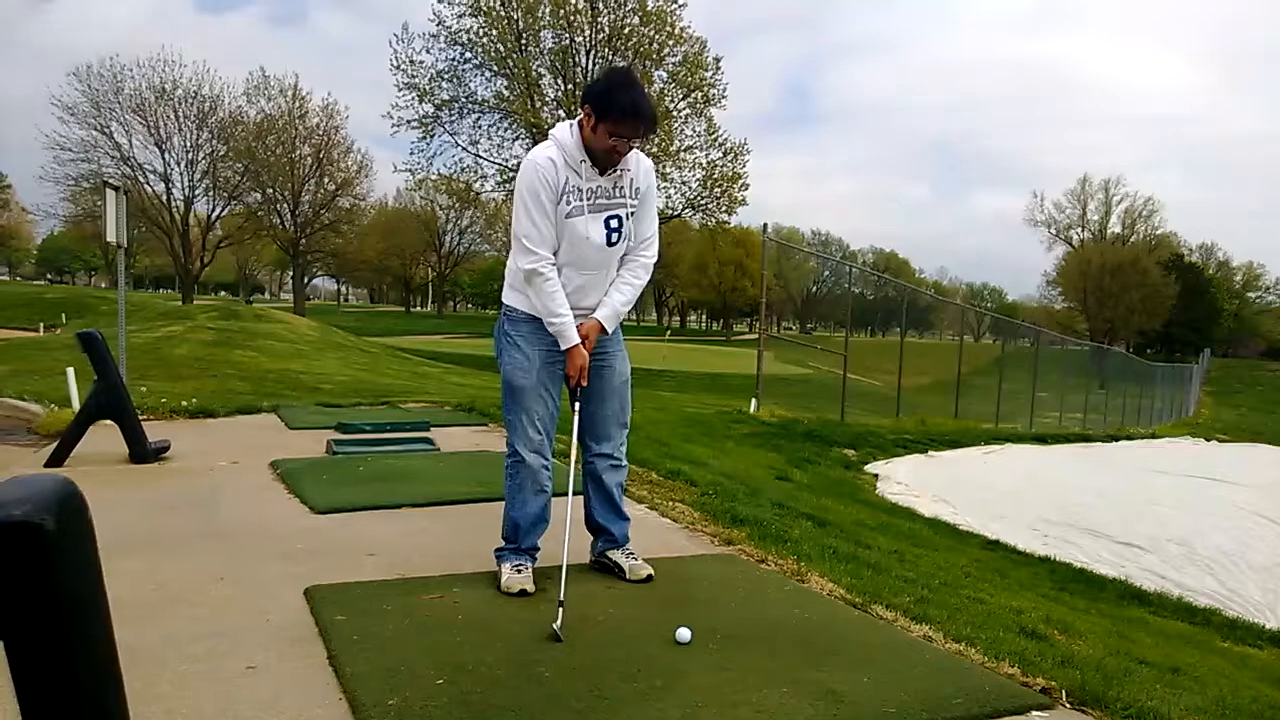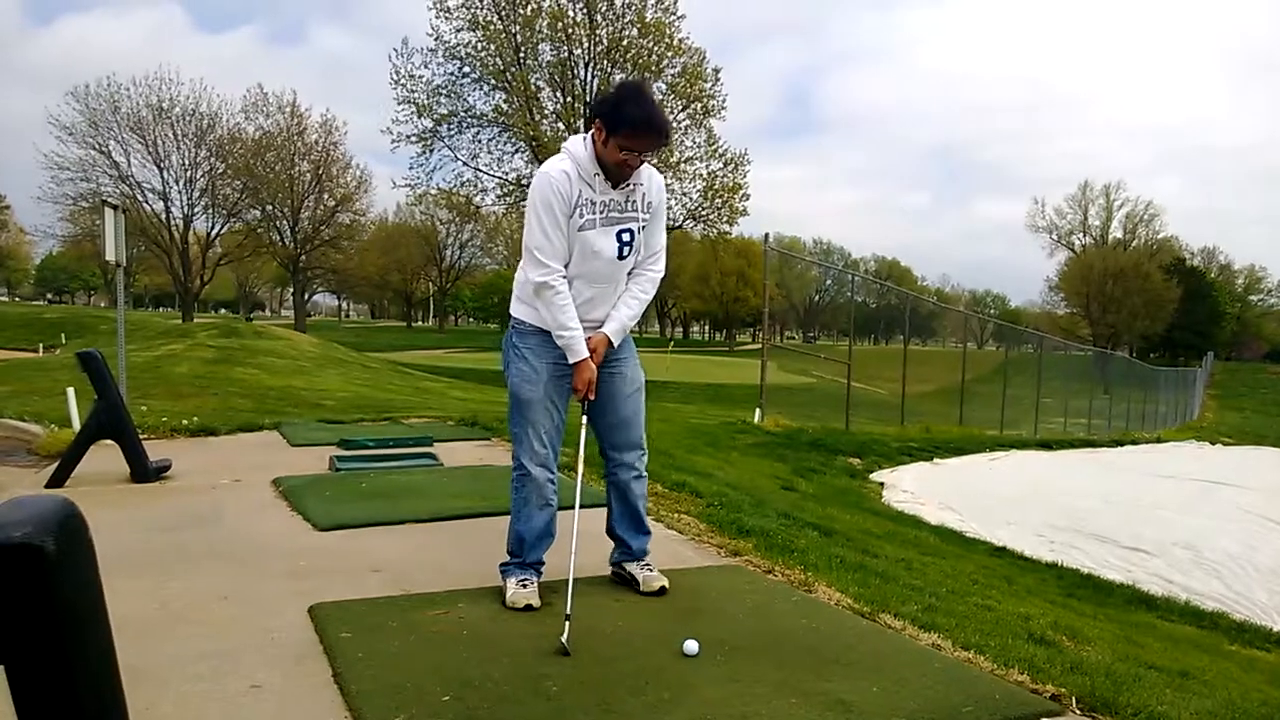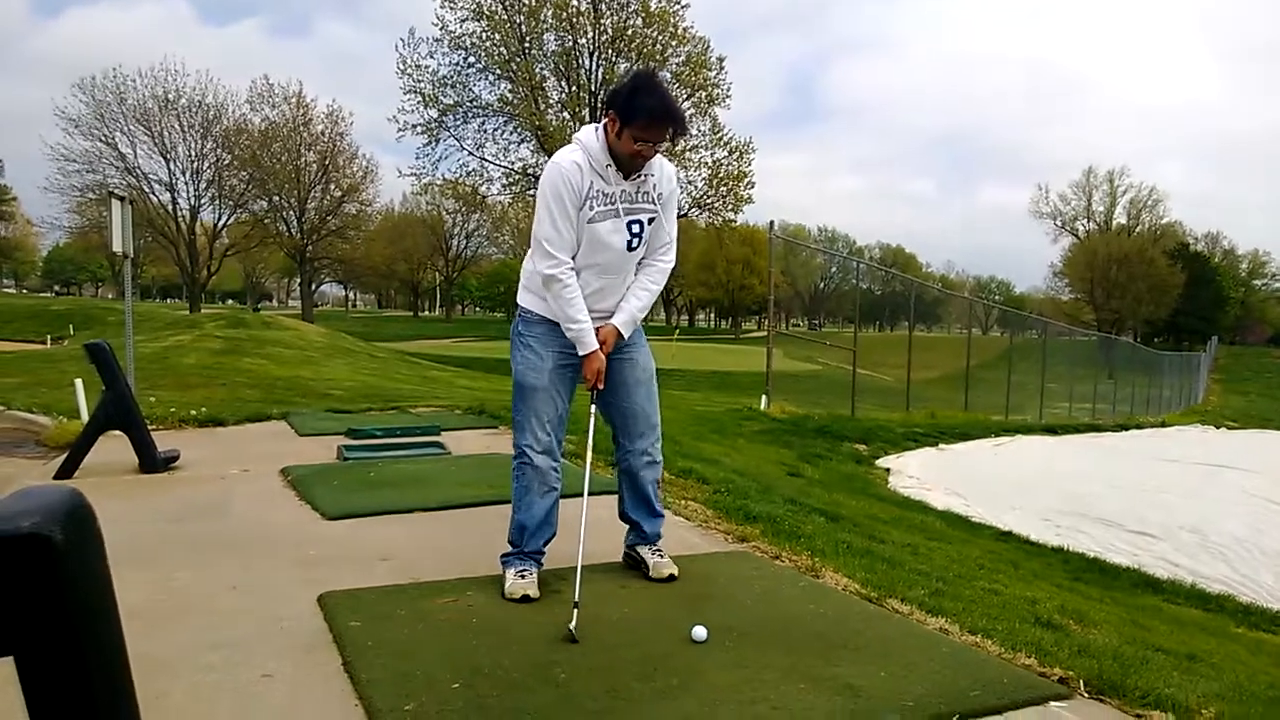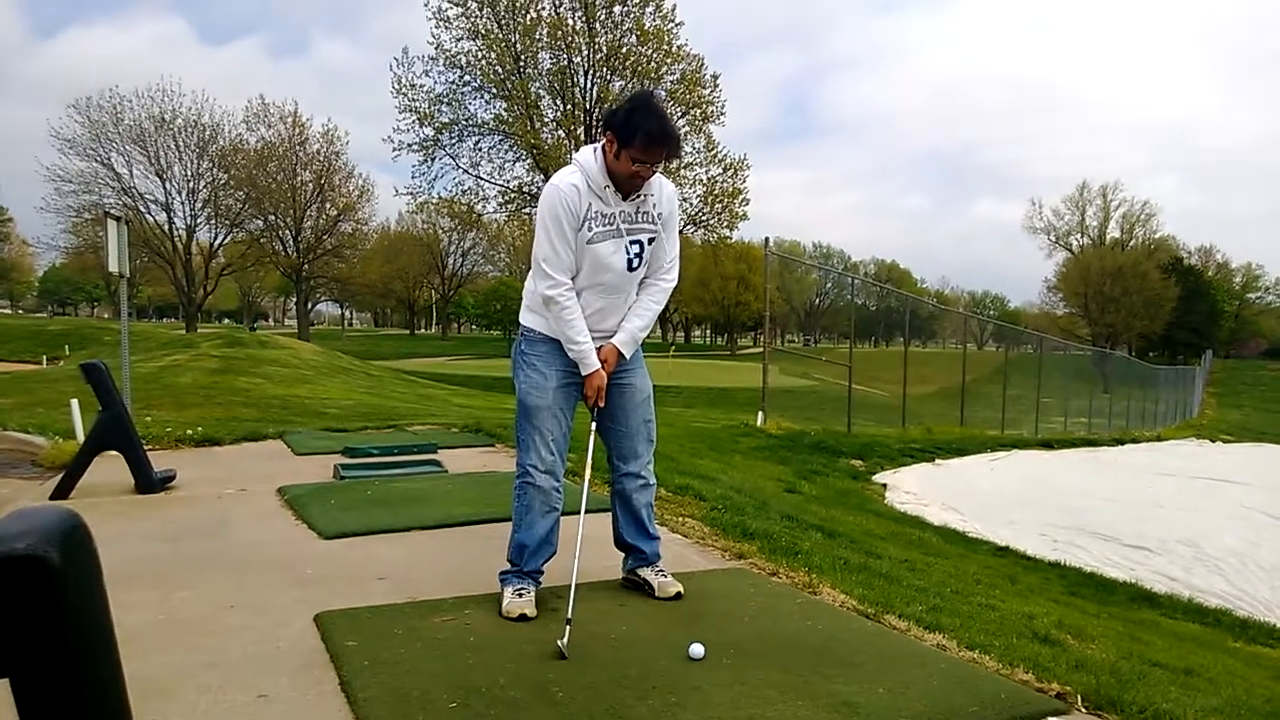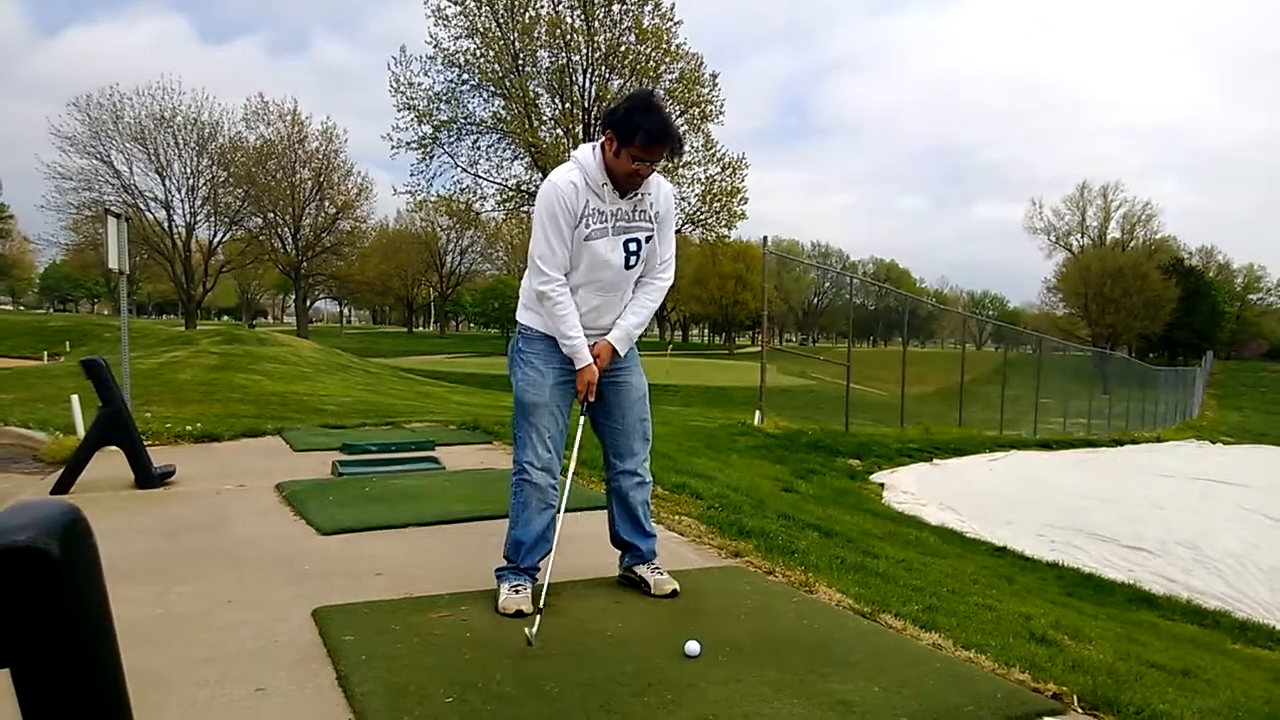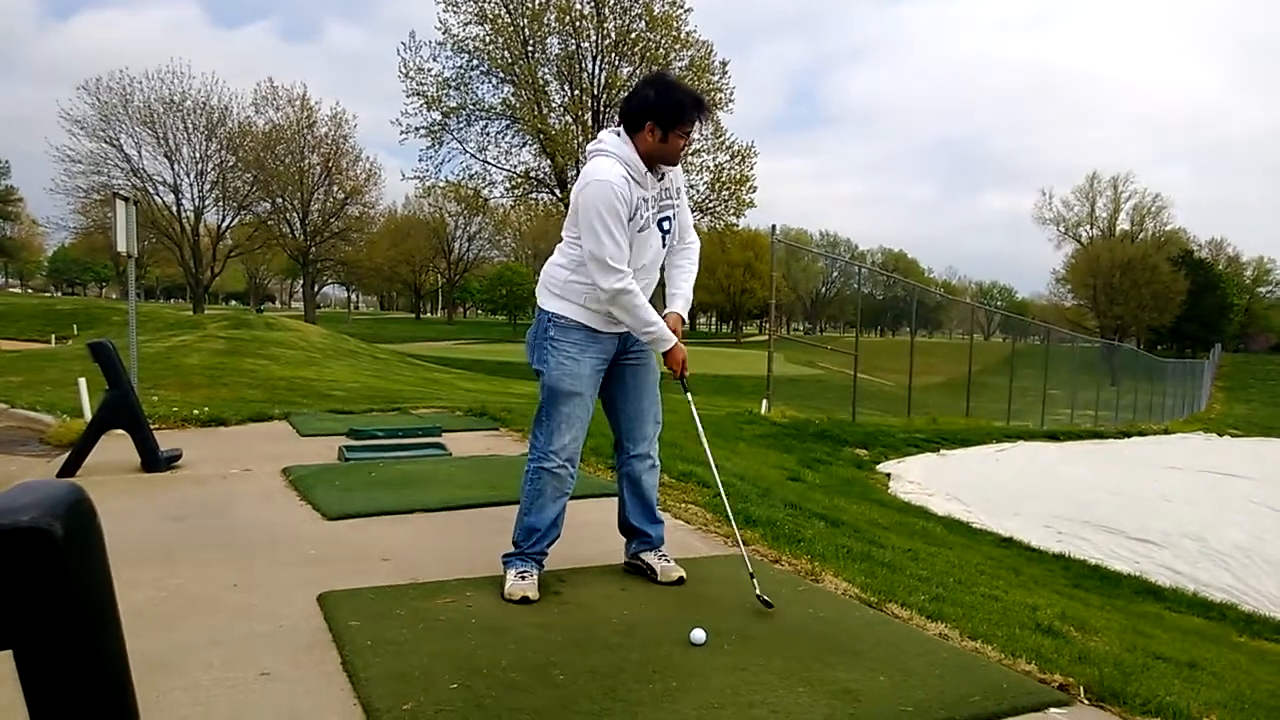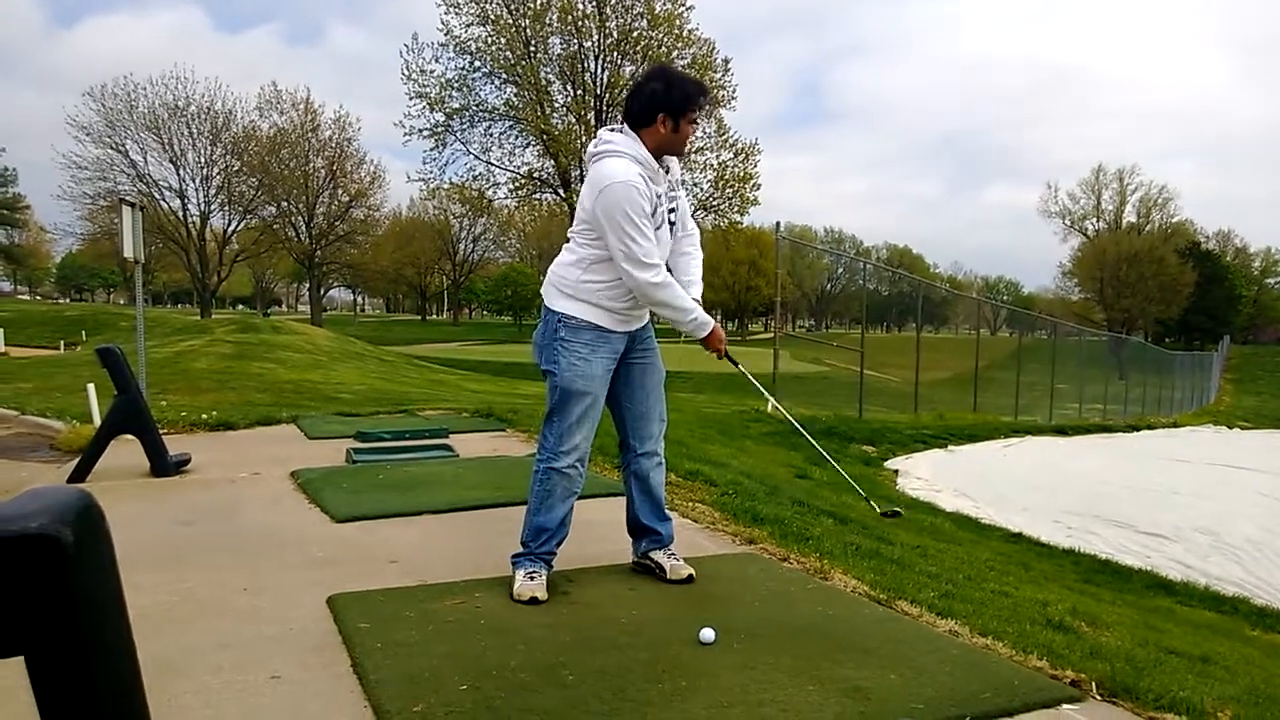
dt=0.5s
person 1, frame 1
left shoulder: (641, 171)
right shoulder: (543, 165)
left elbow: (642, 256)
right elbow: (534, 263)
left wrist: (600, 322)
right wrist: (568, 339)
left hip: (601, 324)
right hip: (535, 322)
left knee: (609, 445)
right knee: (531, 448)
left ankle: (612, 544)
right ankle: (518, 553)
person 1, frame 2
left shoulder: (651, 185)
right shoulder: (556, 177)
left elbow: (649, 269)
right elbow: (545, 275)
left wrist: (606, 336)
right wrist: (577, 353)
left hip: (611, 336)
right hip: (543, 334)
left knee: (628, 453)
right knee: (537, 461)
left ankle: (631, 555)
right ankle: (522, 567)
person 1, frame 3
left shoulder: (663, 177)
right shoulder: (567, 168)
left elbow: (659, 260)
right elbow: (553, 266)
left wrist: (616, 326)
right wrist: (586, 345)
left hip: (621, 325)
right hip: (550, 324)
left knee: (641, 437)
right knee: (538, 448)
left ankle: (644, 539)
right ankle: (523, 558)
person 1, frame 4
left shoulder: (663, 195)
right shoulder: (566, 189)
left elbow: (661, 278)
right elbow: (554, 286)
left wrist: (618, 346)
right wrist: (588, 362)
left hip: (621, 345)
right hip: (552, 342)
left knee: (636, 462)
right knee: (541, 468)
left ankle: (642, 560)
right ankle: (522, 576)
person 1, frame 5
left shoulder: (660, 195)
right shoulder: (564, 187)
left elbow: (657, 277)
right elbow: (548, 282)
left wrist: (613, 342)
right wrist: (580, 357)
left hip: (616, 343)
right hip: (548, 340)
left knee: (631, 458)
right knee: (539, 465)
left ankle: (638, 558)
right ankle: (518, 573)
person 1, frame 6
left shoulder: (668, 172)
right shoulder: (605, 180)
left elbow: (684, 243)
right elbow: (611, 280)
left wrist: (677, 311)
right wrist: (663, 341)
left hip: (633, 325)
right hip: (573, 324)
left knee: (641, 444)
right knee: (558, 450)
left ankle: (644, 545)
right ankle: (525, 559)
person 1, frame 7
left shoulder: (666, 166)
right shoulder: (620, 180)
left elbow: (684, 234)
right elbow: (644, 274)
left wrist: (694, 297)
right wrist: (700, 325)
left hip: (634, 324)
right hip: (581, 324)
left knee: (647, 441)
right knee: (567, 450)
left ankle: (652, 543)
right ankle: (533, 560)
